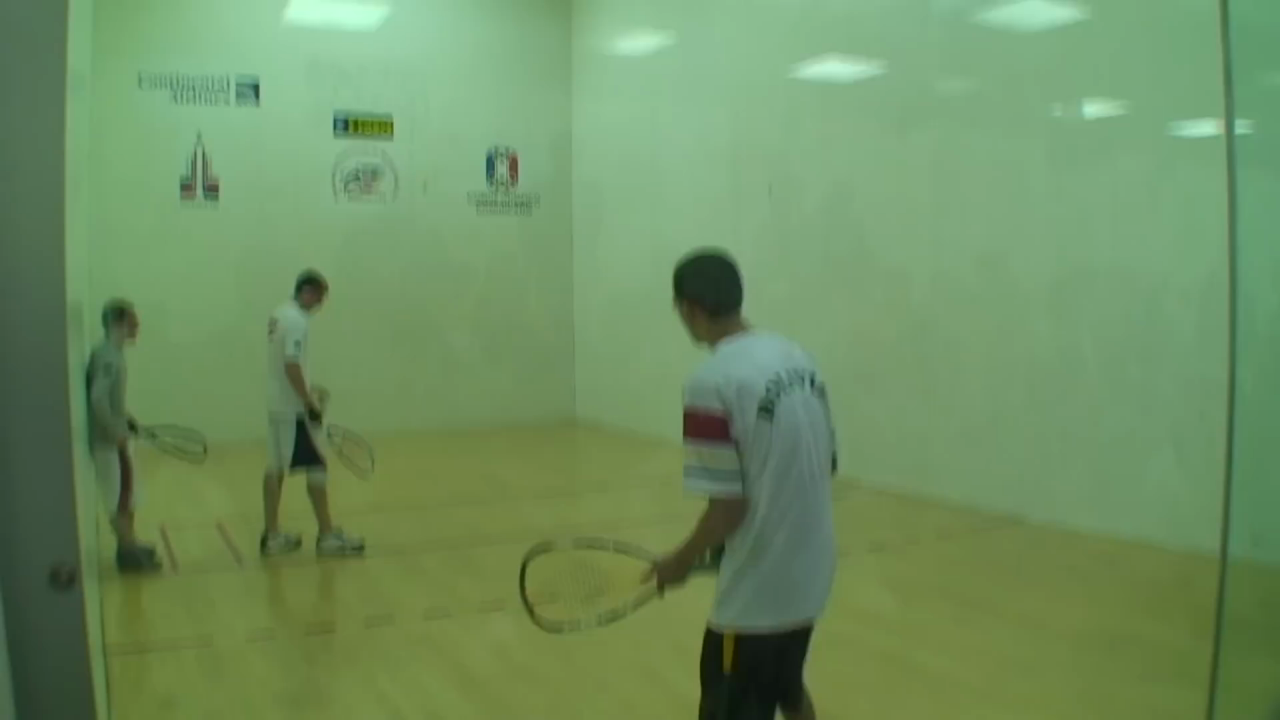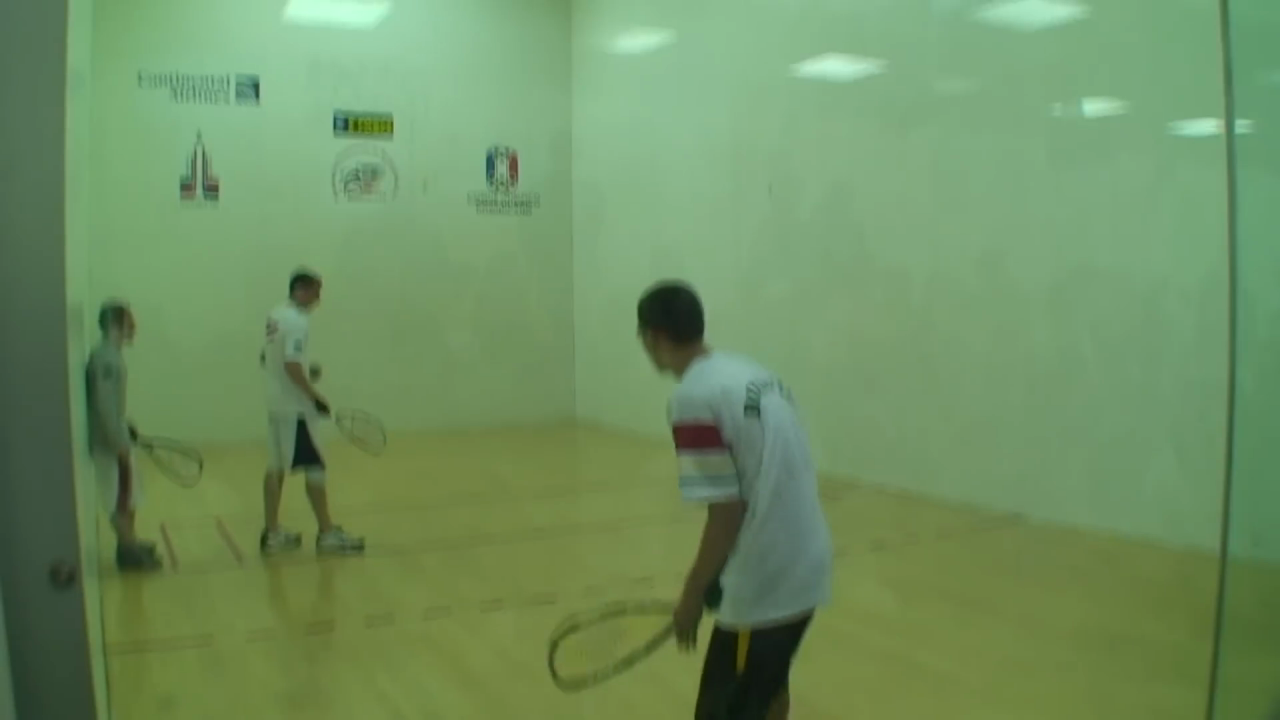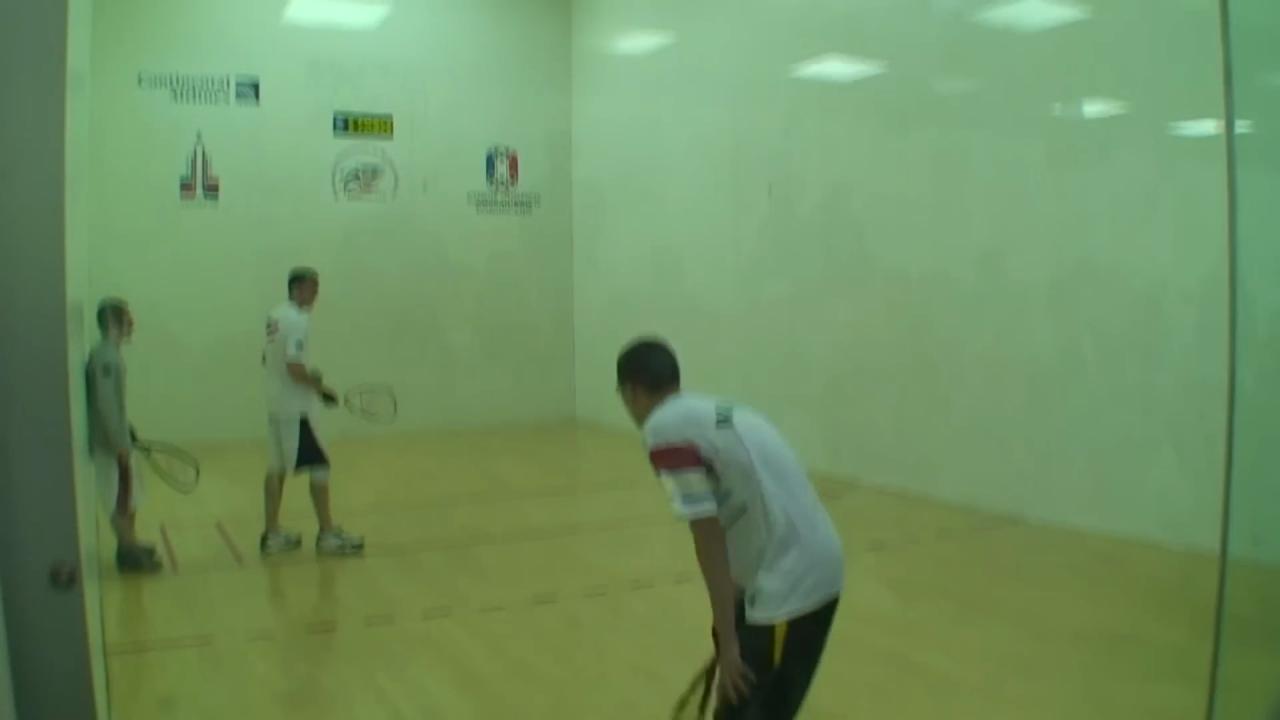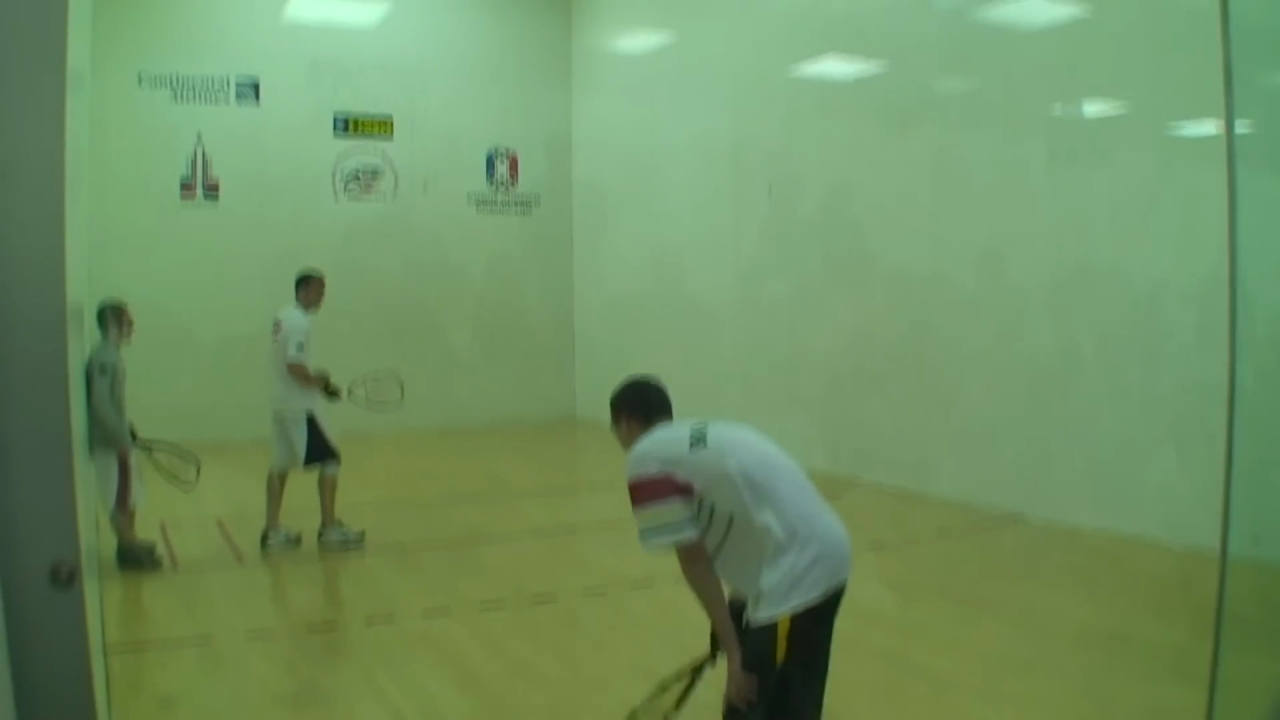
dt=0.2s
person 1, frame 1
left shoulder: (709, 384)
right shoulder: (797, 358)
left elbow: (726, 508)
right elbow: (826, 462)
left wrist: (681, 562)
left hip: (758, 590)
right hip: (810, 574)
person 1, frame 2
left shoulder: (694, 399)
right shoulder: (751, 375)
left elbow: (725, 515)
left wrist: (690, 599)
left hip: (768, 585)
right hip: (806, 566)
right knee: (766, 684)
person 1, frame 3
left shoulder: (665, 428)
right shoulder: (712, 409)
left elbow: (709, 537)
left wrist: (730, 644)
left hip: (793, 581)
right hip: (813, 564)
person 1, frame 4
left shoulder: (645, 458)
right shoulder: (701, 438)
left elbow: (693, 559)
left wrist: (734, 654)
left hip: (802, 566)
right hip: (821, 548)
person 2, frame 1
left shoulder: (280, 315)
right shoulder: (297, 320)
right elbow: (291, 366)
left wrist: (306, 390)
right wrist: (310, 403)
left hip: (277, 405)
right hip: (293, 408)
left knee: (275, 468)
right knee: (316, 468)
left ankle: (272, 535)
right ankle: (327, 535)
person 2, frame 2
left shoulder: (275, 316)
right shoulder: (297, 321)
right elbow: (292, 367)
right wrist: (314, 396)
left hip: (276, 405)
right hip: (294, 409)
left knee: (276, 467)
right knee: (314, 468)
left ankle: (272, 533)
right ankle: (327, 533)
person 2, frame 3
left shoulder: (276, 316)
right shoulder: (297, 321)
right elbow: (294, 366)
right wrist: (319, 387)
left hip: (276, 406)
right hip: (295, 409)
left knee: (277, 468)
right knee: (319, 466)
left ankle: (272, 534)
right ankle: (328, 534)
person 2, frame 4
left shoulder: (284, 316)
right shoulder: (299, 322)
right elbow: (295, 367)
left wrist: (315, 377)
right wrist: (321, 384)
left hip: (282, 405)
right hip: (300, 407)
left knee: (280, 466)
right knee: (330, 461)
left ankle: (272, 532)
right ankle: (330, 529)
person 3, frame 1
left shoulder: (109, 353)
right shoulder: (108, 357)
right elbow: (97, 399)
left wrist: (125, 417)
right wrist: (115, 432)
left hip: (114, 438)
right hip: (109, 441)
left knee: (127, 497)
right knee: (121, 499)
left ankle: (129, 545)
right ankle: (127, 553)
person 3, frame 2
left shoulder: (109, 354)
right shoulder: (107, 358)
right elbow: (104, 404)
left wrist: (126, 427)
right wrist: (118, 443)
left hip: (116, 439)
right hip: (109, 442)
left knee: (129, 495)
right knee: (120, 499)
left ankle: (130, 543)
right ankle: (127, 551)
person 3, frame 3
left shoulder: (108, 354)
right shoulder: (106, 357)
right elbow: (105, 404)
left wrist: (126, 428)
right wrist: (119, 442)
left hip: (117, 440)
right hip: (110, 443)
left knee: (130, 496)
right knee: (121, 500)
left ankle: (130, 544)
right ankle: (128, 552)
person 3, frame 4
left shoulder: (110, 354)
right shoulder: (105, 357)
right elbow: (100, 402)
left wrist: (127, 427)
right wrist: (120, 437)
left hip: (117, 440)
right hip: (110, 442)
left knee: (129, 495)
right knee: (120, 499)
left ankle: (131, 542)
right ankle: (128, 550)
